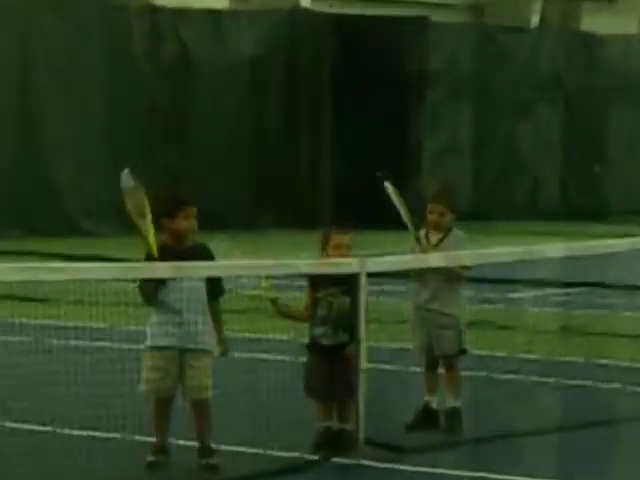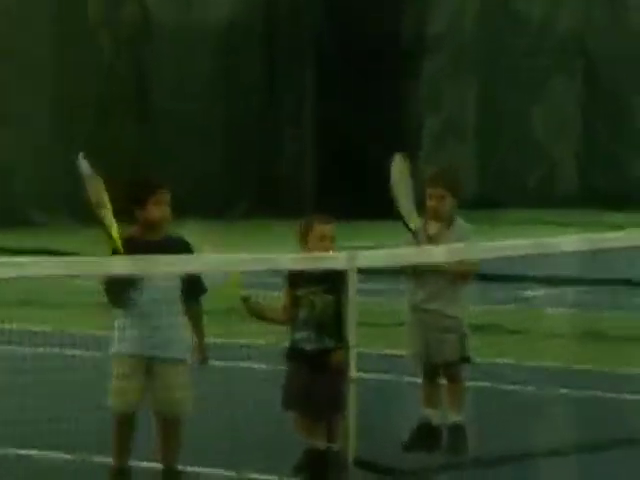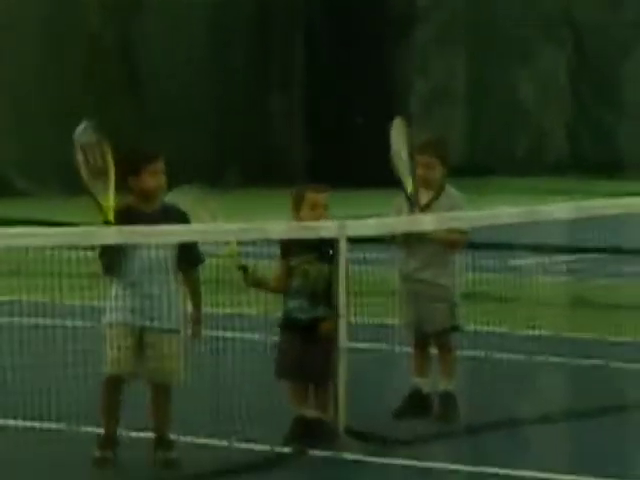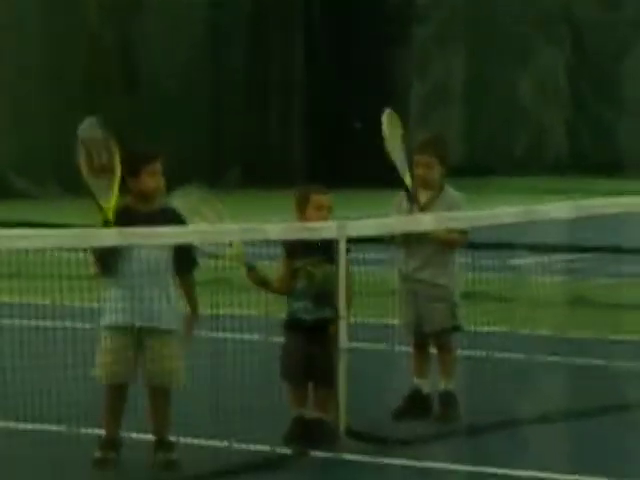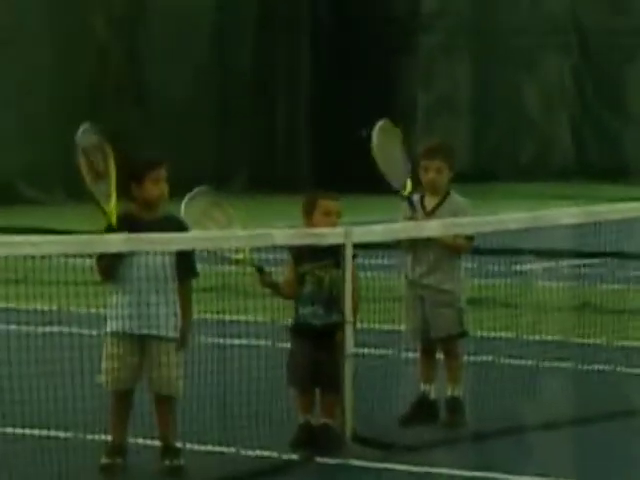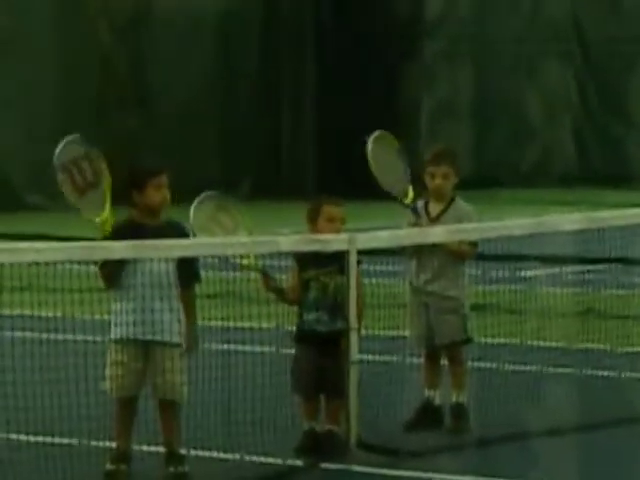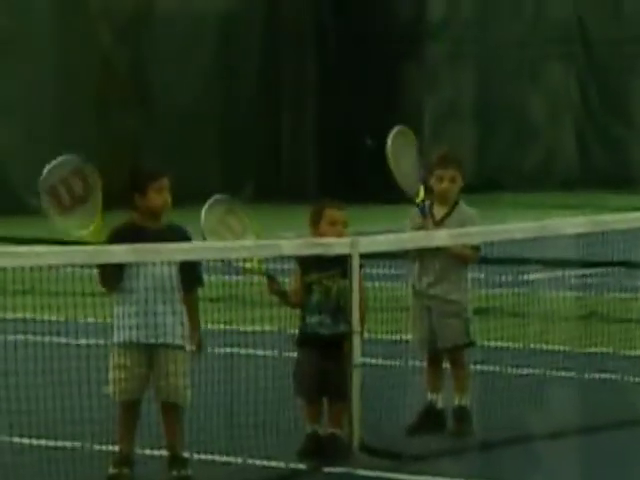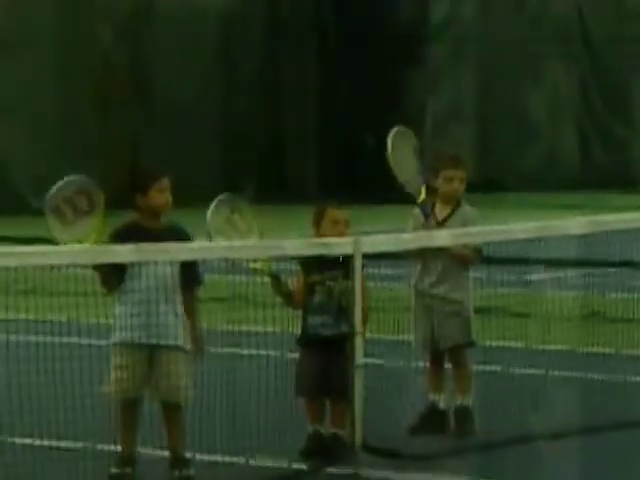
dt=0.2s
person 1, frame 1
left shoulder: (203, 253)
right shoulder: (157, 254)
left elbow: (213, 296)
right elbow: (147, 297)
left wrist: (220, 333)
right wrist: (152, 276)
left hip: (198, 335)
right hip: (164, 335)
left knee: (200, 395)
right knee: (162, 394)
left ankle: (205, 448)
right ankle: (160, 446)
person 1, frame 2
right shoulder: (125, 249)
left elbow: (192, 298)
right elbow: (114, 298)
left wrist: (200, 338)
right wrist: (121, 281)
left hip: (171, 343)
right hip: (131, 340)
left knee: (170, 410)
right knee: (124, 407)
person 1, frame 3
left shoulder: (176, 217)
right shoulder: (119, 218)
left elbow: (189, 267)
right elbow: (108, 268)
left wrist: (197, 308)
right wrist: (112, 246)
left hip: (164, 312)
right hip: (124, 309)
left knee: (162, 379)
right knee: (114, 375)
person 1, frame 4
left shoulder: (172, 219)
right shoulder: (116, 218)
left elbow: (184, 269)
right elbow: (103, 267)
left wrist: (193, 307)
right wrist: (108, 245)
left hip: (161, 314)
right hip: (120, 312)
left knee: (161, 380)
right knee: (115, 380)
person 1, frame 5
left shoulder: (176, 227)
right shoulder: (119, 226)
left elbow: (184, 278)
right elbow: (105, 274)
left wrist: (186, 320)
right wrist: (112, 252)
left hip: (164, 321)
right hip: (124, 319)
left knee: (166, 388)
right knee: (121, 386)
person 1, frame 6
left shoulder: (177, 232)
right shoulder: (121, 232)
left elbow: (187, 283)
right elbow: (109, 281)
left wrist: (190, 324)
right wrist: (110, 260)
left hip: (167, 327)
right hip: (128, 326)
left knee: (170, 393)
right knee: (125, 393)
person 1, frame 7
left shoulder: (179, 236)
right shoulder: (122, 236)
left elbow: (189, 287)
right elbow: (110, 285)
left wrist: (195, 327)
right wrist: (103, 264)
left hip: (170, 331)
right hip: (131, 330)
left knee: (172, 397)
right knee: (128, 397)
person 1, frame 8
left shoulder: (179, 236)
right shoulder: (123, 236)
left elbow: (188, 287)
right elbow: (110, 285)
left wrist: (194, 327)
right wrist: (101, 266)
left hip: (169, 330)
right hip: (131, 330)
left knee: (173, 396)
right knee: (128, 396)
person 2, frame 1
left shoulder: (458, 239)
right shoulder: (419, 237)
left elbow: (461, 273)
right elbow: (412, 270)
left hip: (447, 309)
right hip: (423, 307)
left knee: (450, 361)
right knee: (429, 361)
left ankle: (453, 410)
right ankle: (429, 408)
person 2, frame 2
left shoulder: (462, 230)
right shoulder: (416, 229)
left elbow: (469, 269)
right elbow: (409, 268)
left wrist: (440, 264)
left hip: (448, 311)
right hip: (420, 308)
left knee: (452, 370)
right knee: (428, 369)
left ankle: (456, 425)
right ankle: (429, 424)
person 2, frame 3
left shoulder: (453, 199)
right shoulder: (407, 198)
left elbow: (461, 238)
right elbow: (398, 238)
left wrist: (432, 232)
left hip: (439, 279)
right hip: (411, 277)
left knee: (442, 339)
right knee: (418, 338)
person 2, frame 4
left shoulder: (452, 199)
right shoulder: (405, 198)
left elbow: (460, 238)
right elbow: (399, 239)
left wrist: (431, 231)
left hip: (439, 280)
right hip: (410, 278)
left knee: (442, 339)
right knee: (418, 338)
person 2, frame 5
left shoulder: (458, 205)
right shoulder: (412, 203)
left elbow: (466, 244)
right elbow: (406, 245)
left wrist: (436, 234)
left hip: (445, 286)
right hip: (417, 284)
left knee: (449, 344)
right knee: (425, 345)
person 2, frame 6
left shoulder: (463, 211)
right shoulder: (416, 210)
left elbow: (469, 251)
right elbow: (410, 251)
left wrist: (440, 239)
left hip: (449, 292)
right hip: (421, 290)
left knee: (453, 351)
right knee: (429, 351)
person 2, frame 7
left shoulder: (467, 215)
right shoulder: (419, 214)
left elbow: (472, 255)
right elbow: (412, 253)
left hip: (452, 296)
right hip: (424, 293)
left knee: (456, 354)
right knee: (432, 354)
person 2, frame 8
left shoulder: (468, 216)
right shoulder: (420, 214)
left elbow: (472, 256)
left hip: (454, 296)
right hip: (425, 293)
left knee: (457, 354)
right knee: (434, 354)
person 3, frame 1
left shoulder: (353, 280)
right shoulder: (316, 279)
left elbow: (360, 315)
right elbow: (307, 314)
left wrist: (355, 343)
right wrist: (282, 308)
left hip: (344, 349)
right hip: (318, 347)
left knee: (344, 396)
right knee: (320, 393)
left ankle: (344, 431)
right ankle: (326, 430)
person 3, frame 2
left shoulder: (338, 276)
right shoulder: (296, 276)
left elbow: (347, 315)
right elbow: (286, 316)
left wrist: (343, 348)
right wrist: (256, 309)
left hip: (328, 356)
right hip: (300, 354)
left knee: (330, 408)
right knee: (301, 406)
left ankle: (331, 451)
right ankle: (313, 449)
person 3, frame 3
left shoulder: (331, 246)
right shoulder: (289, 246)
right elbow: (281, 284)
left wrist: (333, 317)
right wrist: (257, 280)
left hip: (321, 325)
right hip: (293, 324)
left knee: (321, 377)
right knee: (294, 375)
left ankle: (321, 419)
right ankle: (302, 418)
person 3, frame 4
left shoulder: (335, 247)
right shoulder: (292, 247)
right elbow: (284, 286)
left wrist: (339, 319)
right wrist: (262, 280)
left hip: (325, 326)
right hip: (297, 325)
left knee: (324, 379)
right knee: (295, 376)
left ankle: (321, 420)
right ankle: (300, 419)
person 3, frame 5
left shoulder: (342, 252)
right shoulder: (299, 252)
left elbow: (352, 293)
right elbow: (290, 290)
left wrist: (348, 324)
right wrist: (271, 284)
left hip: (333, 331)
right hip: (304, 330)
left knee: (331, 384)
right knee: (303, 382)
left ankle: (328, 426)
right ankle: (306, 425)
person 3, frame 6
left shoulder: (347, 259)
right shoulder: (303, 259)
left elbow: (356, 300)
right elbow: (294, 297)
left wrist: (352, 330)
right wrist: (276, 289)
left hip: (337, 338)
right hip: (308, 337)
left knee: (336, 390)
right knee: (307, 389)
left ankle: (333, 432)
right ankle: (311, 431)
person 3, frame 7
left shoulder: (349, 262)
right shoulder: (305, 262)
left elbow: (359, 303)
right elbow: (297, 300)
left wrist: (355, 334)
right wrist: (280, 291)
left hip: (340, 341)
right hip: (310, 340)
left knee: (338, 393)
right knee: (309, 391)
left ankle: (335, 435)
right ankle: (314, 434)
person 3, frame 8
left shoulder: (351, 262)
right shoulder: (308, 263)
left elbow: (361, 303)
right elbow: (299, 301)
left wrist: (357, 333)
right wrist: (284, 291)
left hip: (341, 341)
right hip: (312, 340)
left knee: (340, 393)
right knee: (312, 392)
left ankle: (338, 435)
right ankle: (316, 434)
